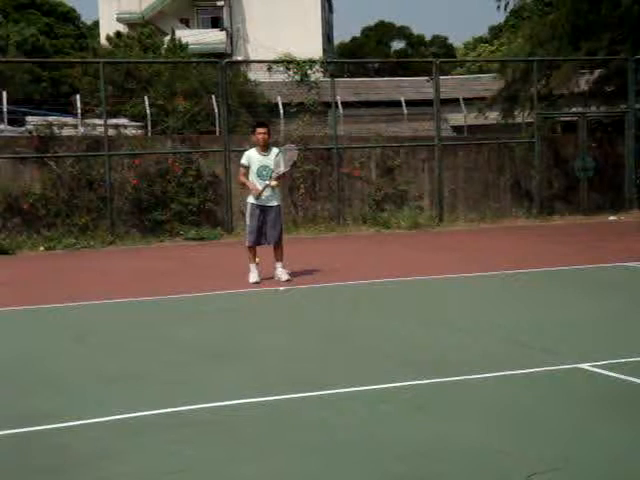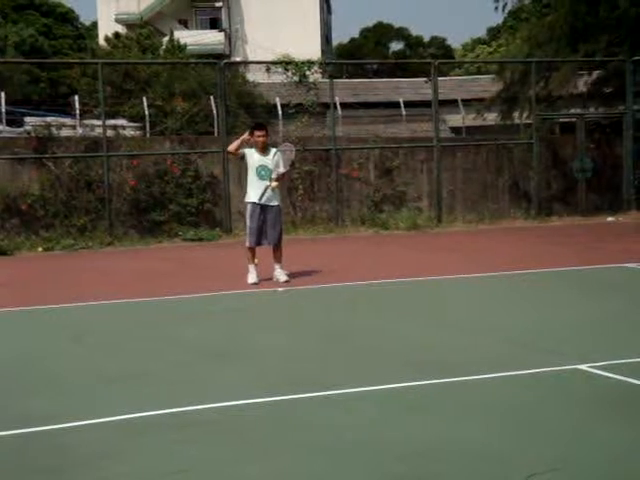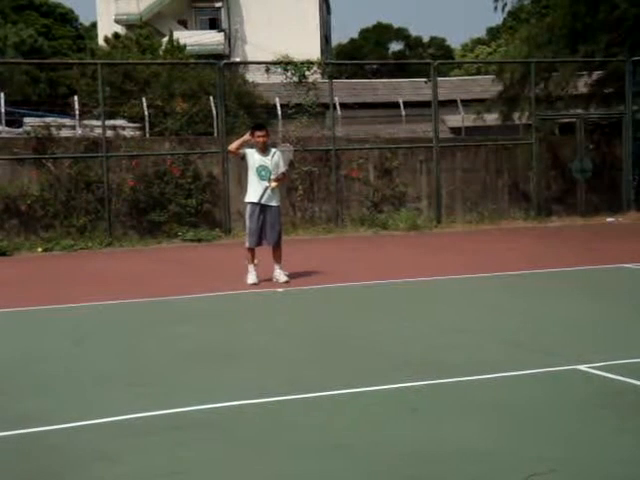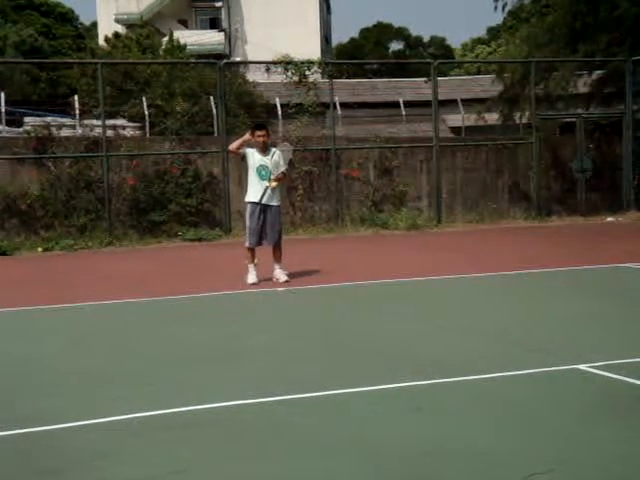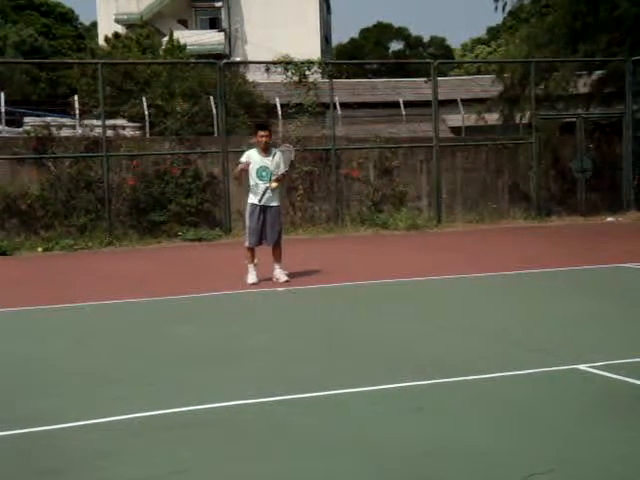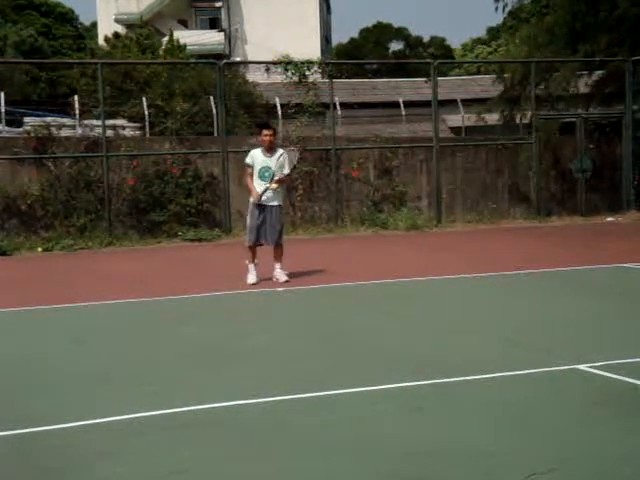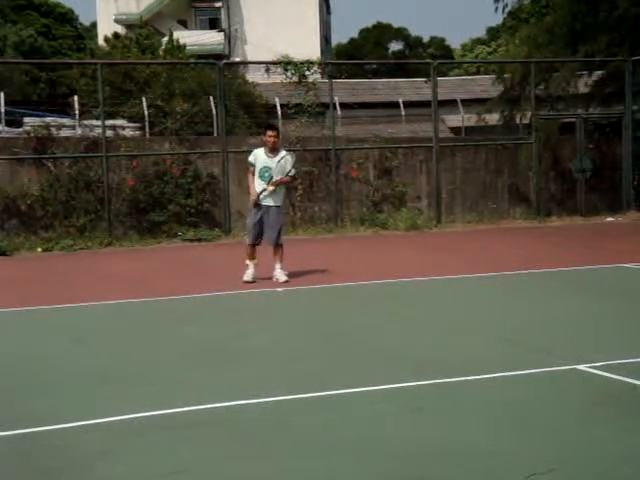
dt=0.4s
person 1, frame 1
left shoulder: (277, 153)
right shoulder: (249, 154)
right elbow: (241, 176)
right wrist: (249, 184)
left hip: (273, 201)
right hip: (255, 201)
left knee: (277, 237)
right knee: (252, 238)
left ankle: (279, 269)
right ankle: (253, 270)
person 1, frame 2
left shoulder: (275, 153)
right shoulder: (248, 153)
left elbow: (281, 174)
right elbow: (230, 150)
left wrist: (278, 178)
right wrist: (244, 138)
left hip: (273, 201)
right hip: (254, 200)
left knee: (276, 237)
right knee: (251, 238)
left ankle: (278, 270)
right ankle: (252, 271)
person 1, frame 3
left shoulder: (276, 154)
right shoulder: (249, 153)
left elbow: (283, 175)
right elbow: (231, 149)
left wrist: (278, 179)
right wrist: (245, 138)
left hip: (273, 201)
right hip: (254, 201)
left knee: (276, 238)
right knee: (251, 239)
left ankle: (278, 270)
right ankle: (251, 271)
person 1, frame 4
left shoulder: (276, 153)
right shoulder: (249, 152)
left elbow: (283, 174)
right elbow: (231, 148)
left wrist: (278, 178)
right wrist: (246, 137)
left hip: (273, 201)
right hip: (254, 201)
left knee: (276, 238)
right knee: (251, 238)
left ankle: (278, 270)
right ankle: (251, 271)
person 1, frame 5
left shoulder: (277, 155)
right shoulder: (249, 155)
left elbow: (282, 175)
right elbow: (236, 176)
left wrist: (278, 179)
right wrist: (241, 168)
left hip: (273, 202)
right hip: (255, 201)
left knee: (276, 238)
right knee: (251, 239)
left ankle: (277, 270)
right ankle: (251, 271)
person 1, frame 6
left shoulder: (282, 154)
right shoulder: (253, 154)
left elbow: (286, 176)
right elbow: (248, 175)
left wrist: (281, 180)
right wrist: (253, 191)
left hip: (275, 202)
right hip: (257, 201)
left knee: (277, 238)
right knee: (252, 238)
left ankle: (278, 270)
right ankle: (252, 271)
person 1, frame 7
left shoulder: (285, 156)
right shoulder: (256, 153)
left elbow: (290, 178)
right elbow: (251, 174)
left wrist: (279, 182)
right wrist: (252, 191)
left hip: (275, 203)
right hip: (257, 201)
left knee: (277, 239)
right knee: (252, 238)
left ankle: (278, 270)
right ankle: (250, 269)
